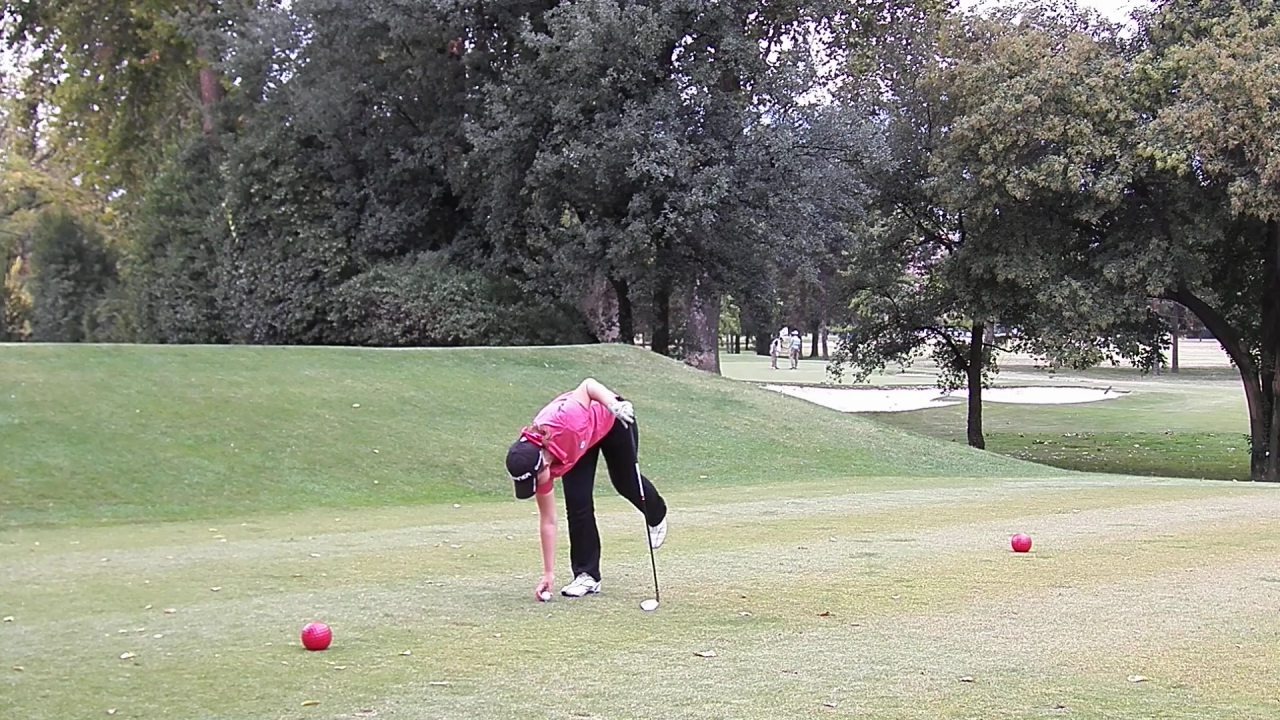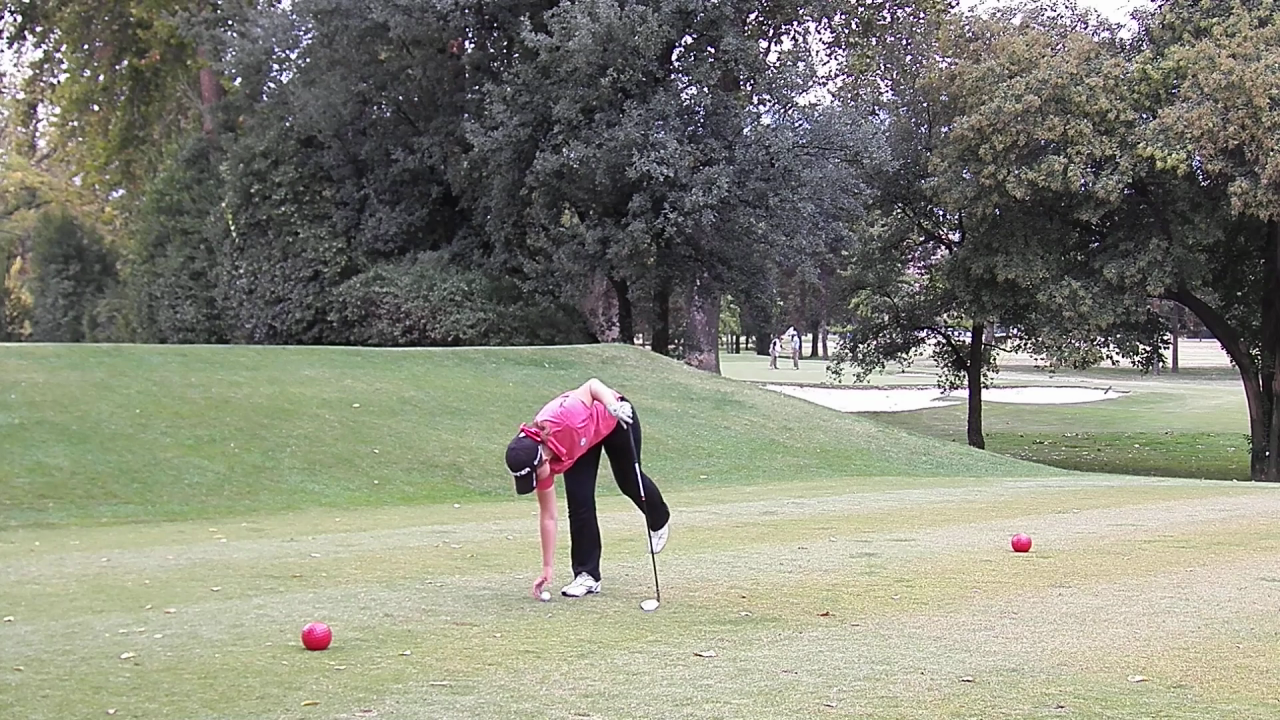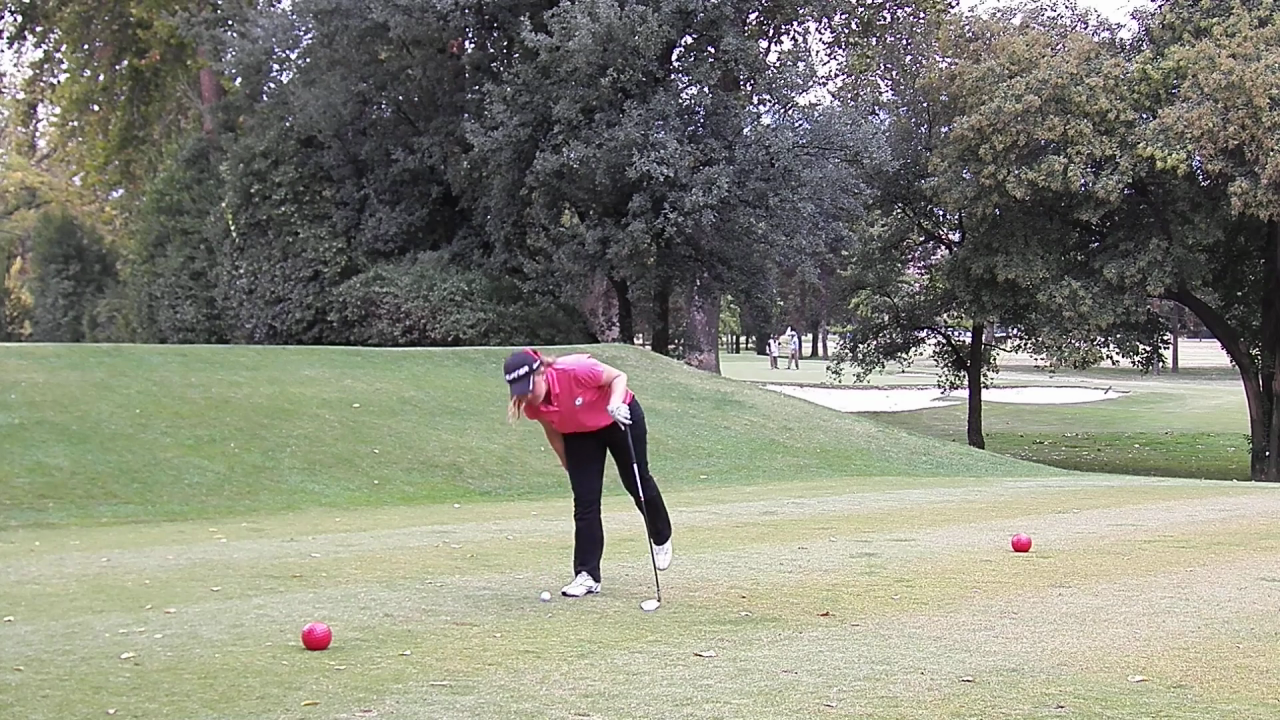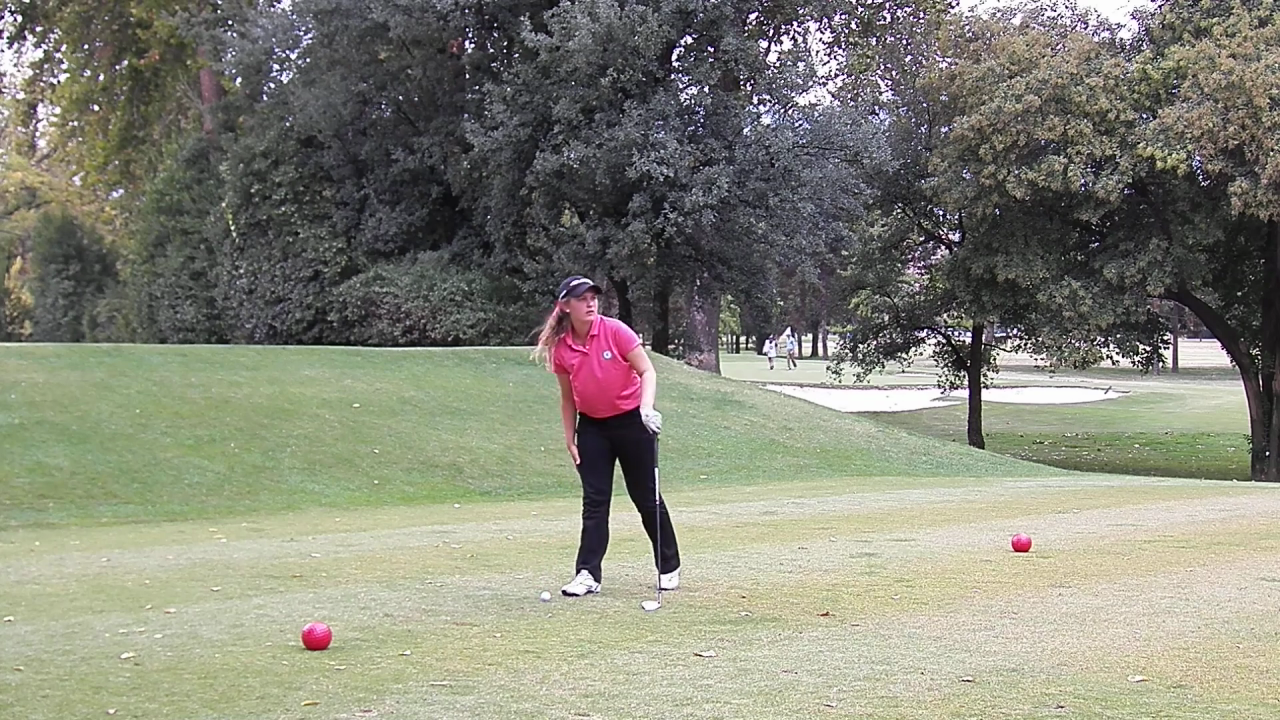
dt=0.4s
person 1, frame 1
left shoulder: (564, 423)
right shoulder: (536, 464)
left elbow: (587, 385)
right elbow: (548, 521)
left wrist: (614, 404)
right wrist: (548, 572)
left hip: (614, 421)
right hip: (578, 443)
left knee: (627, 482)
right knee: (577, 505)
left ankle: (656, 516)
right ankle: (587, 574)
person 1, frame 2
left shoulder: (565, 421)
right shoulder: (538, 458)
left elbow: (592, 385)
right elbow: (548, 516)
left wrist: (613, 405)
right wrist: (547, 567)
left hip: (617, 422)
left knee: (630, 482)
right knee: (579, 503)
left ankle: (659, 522)
right ankle: (587, 573)
person 1, frame 3
left shoulder: (576, 369)
right shoulder: (531, 404)
left elbow: (619, 377)
right elbow: (553, 432)
left wrist: (615, 404)
right wrist: (568, 464)
left hip: (620, 418)
right hip: (580, 435)
left knee: (637, 481)
right knee: (585, 502)
left ankle: (662, 536)
right ankle: (587, 575)
person 1, frame 4
left shoulder: (616, 331)
right shoulder: (559, 348)
left elbow: (647, 371)
right elbow: (567, 398)
left wrist: (648, 406)
right wrist: (570, 440)
left hip: (632, 421)
right hip: (592, 428)
left knee: (645, 496)
right knee: (594, 501)
left ankle: (669, 567)
right ankle: (587, 574)
